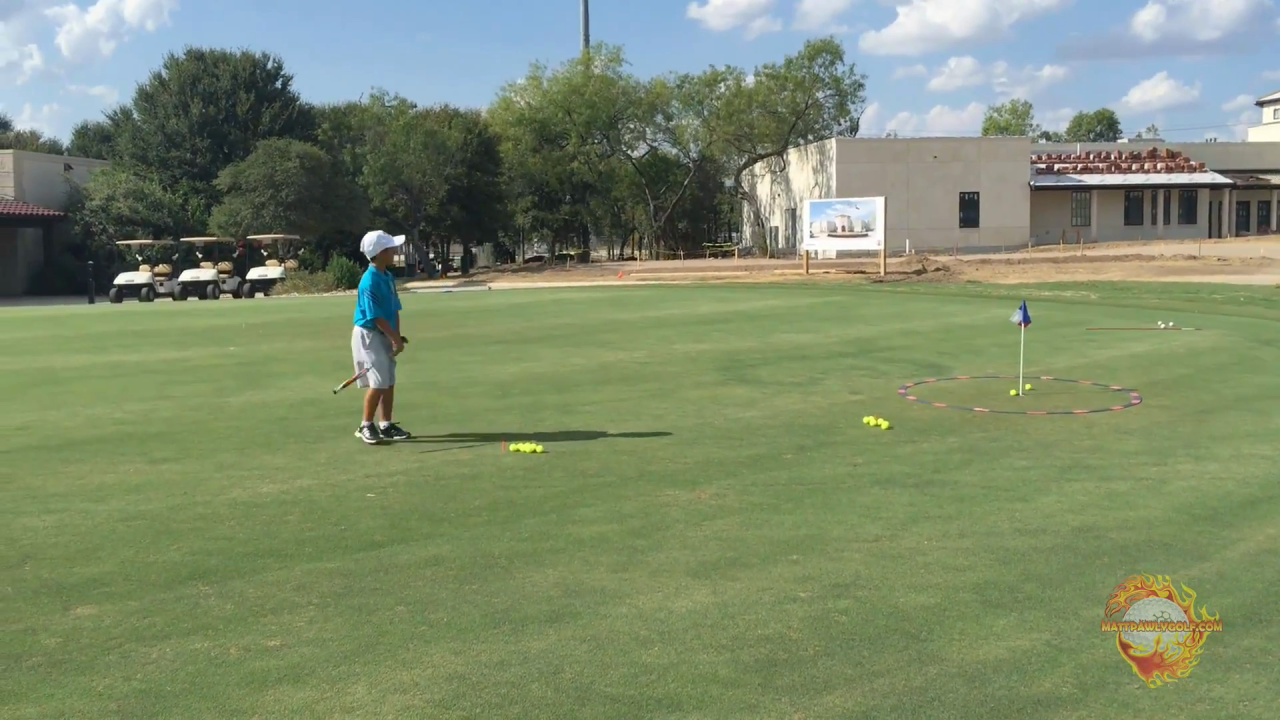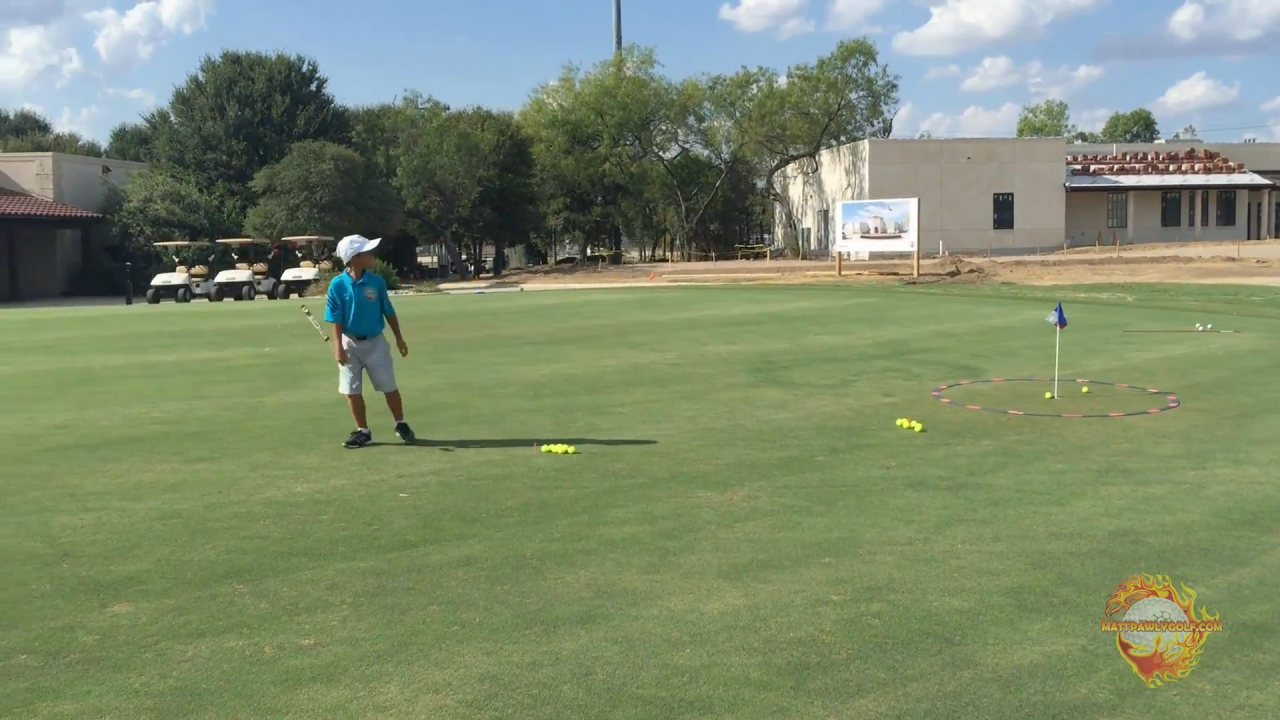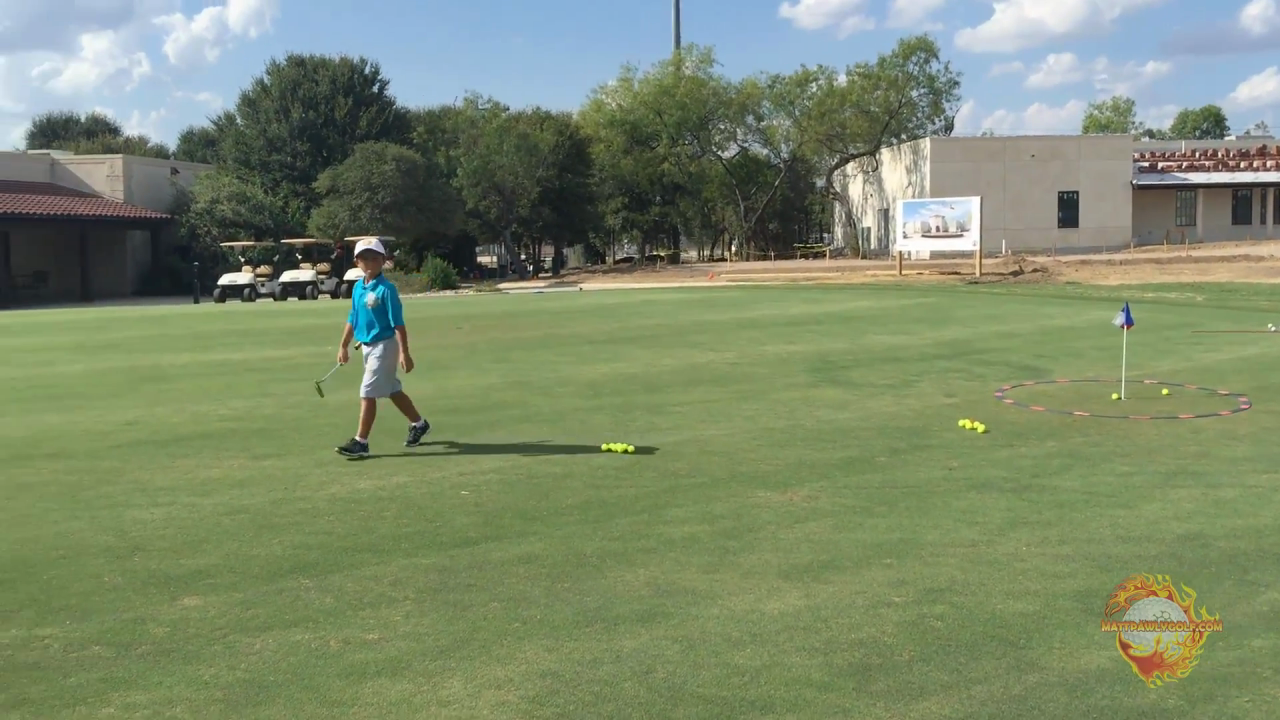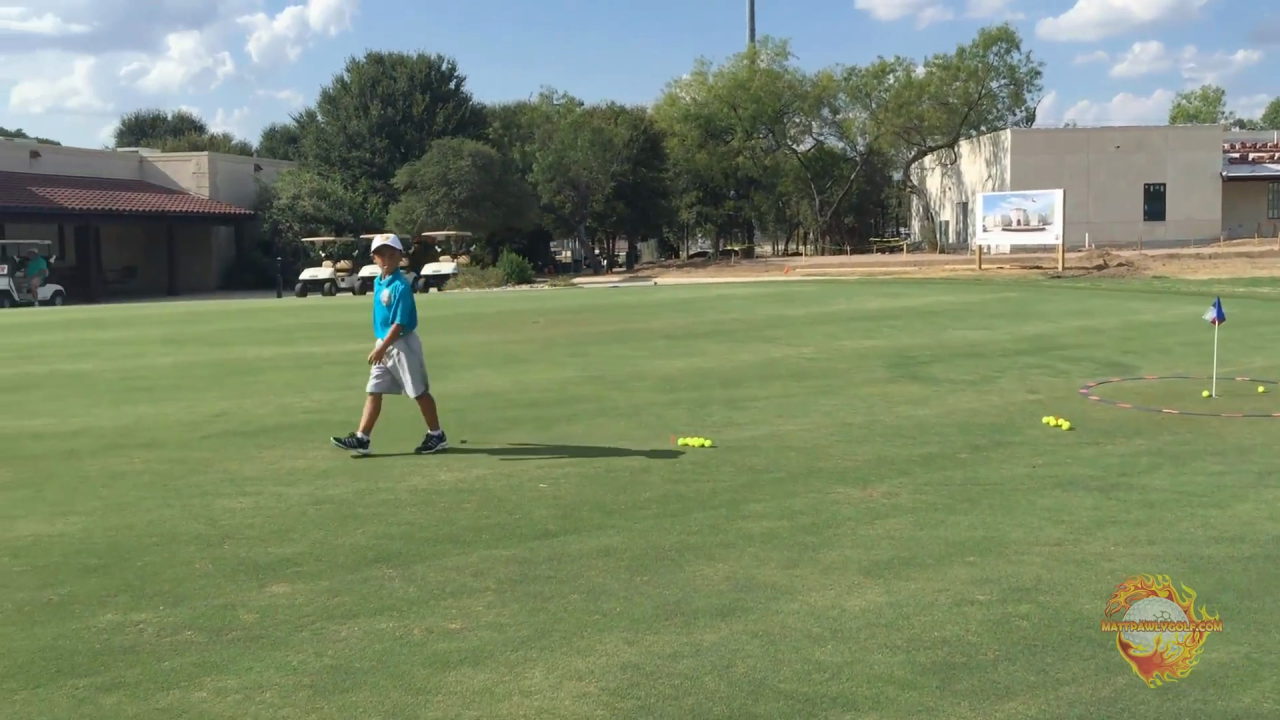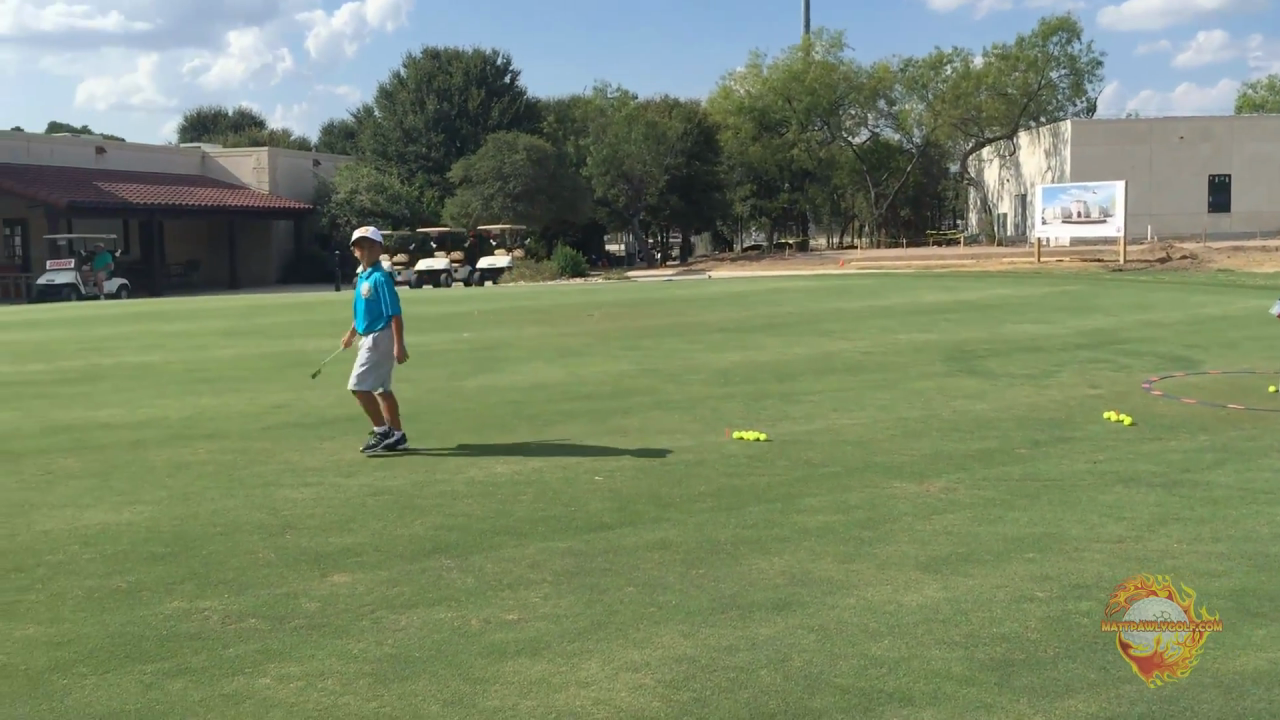
dt=0.4s
person 1, frame 1
left shoulder: (388, 277)
right shoulder: (370, 280)
right elbow: (376, 316)
left wrist: (397, 336)
right wrist: (394, 339)
left hip: (386, 336)
right hip: (368, 335)
left knee: (388, 383)
right knee: (377, 383)
left ankle: (386, 425)
right ankle: (367, 425)
person 1, frame 2
left shoulder: (377, 281)
right shoulder: (338, 285)
left elbow: (388, 311)
right elbow: (335, 318)
left wrist: (399, 338)
right wrist: (338, 346)
left hip: (376, 341)
right hip: (350, 342)
left knee: (388, 387)
right knee: (351, 390)
left ankle: (400, 423)
right ankle: (362, 431)
person 1, frame 3
left shoulder: (386, 289)
right shoulder: (358, 286)
left elbow: (398, 324)
right elbow: (353, 319)
left wrist: (404, 353)
right wrist: (343, 345)
left hip: (383, 346)
right hip: (367, 346)
left knee: (368, 394)
right knee: (391, 391)
left ankle: (361, 441)
right ankle: (419, 424)
person 1, frame 4
left shoulder: (401, 286)
right shoulder: (378, 282)
left elbow: (400, 322)
left wrist: (382, 348)
left hip: (402, 344)
right hip: (383, 346)
left knee: (418, 391)
right knee: (373, 392)
left ankle: (436, 435)
right ankle: (361, 439)
person 1, frame 5
left shoulder: (380, 277)
right shoulder: (362, 276)
left elbow: (395, 313)
left wrist: (399, 344)
right wrist: (352, 333)
left hip: (378, 338)
right hip: (369, 338)
left knee: (359, 387)
right knee: (381, 390)
left ankle: (381, 430)
right ankle: (395, 435)
